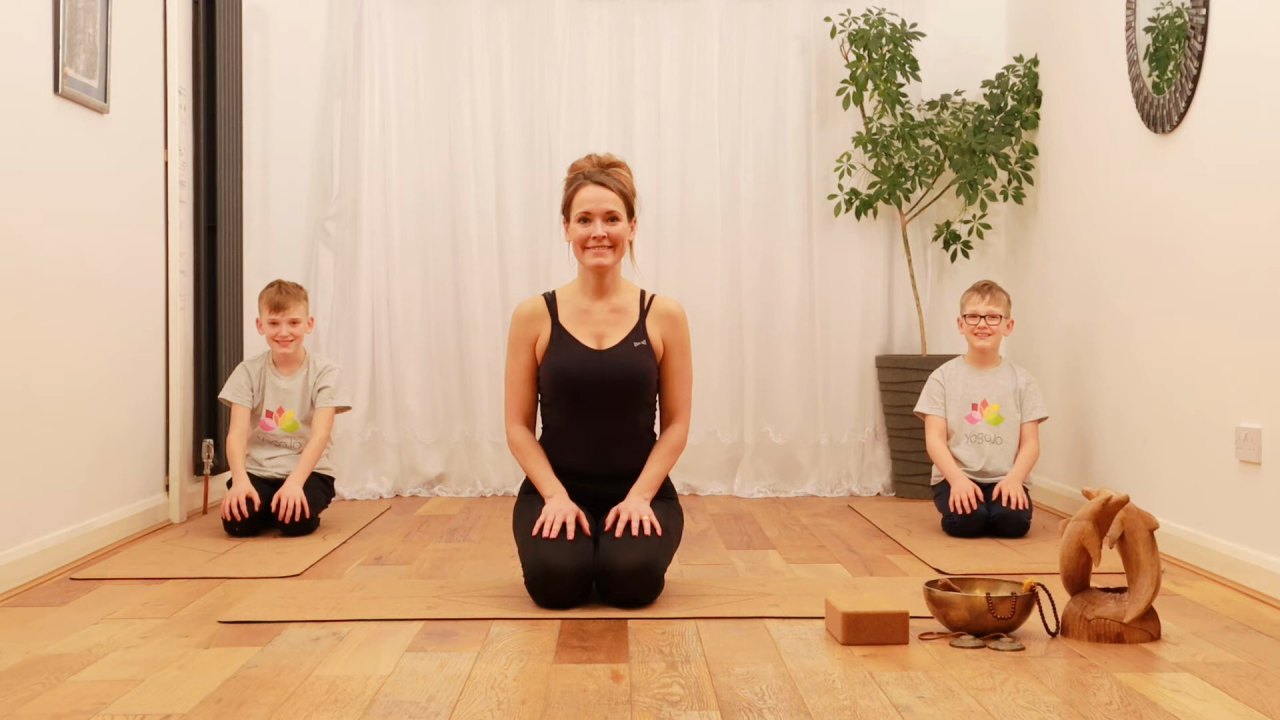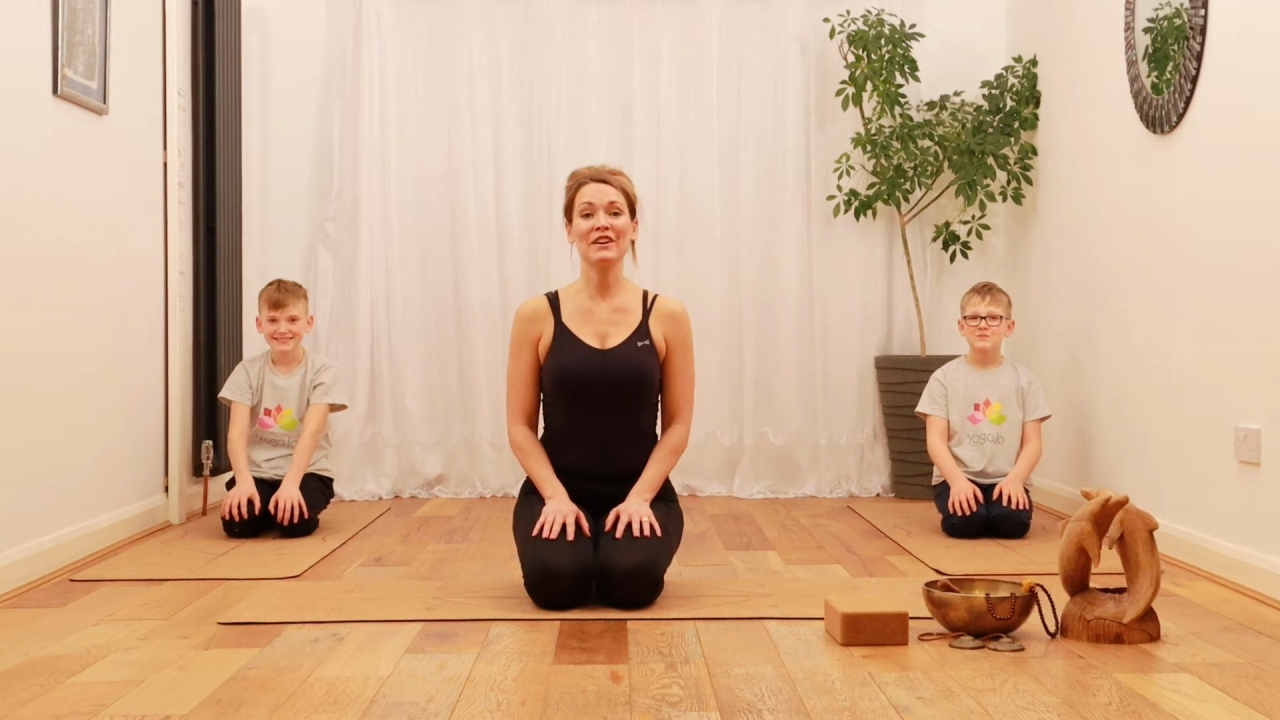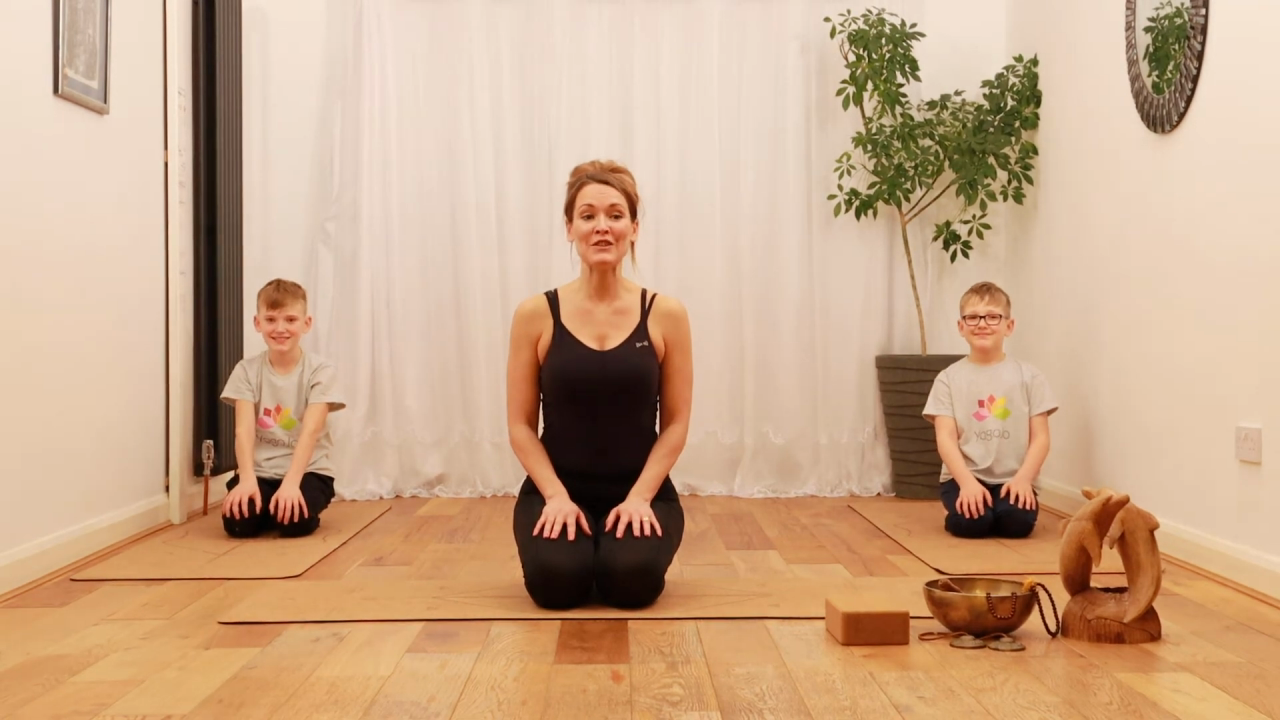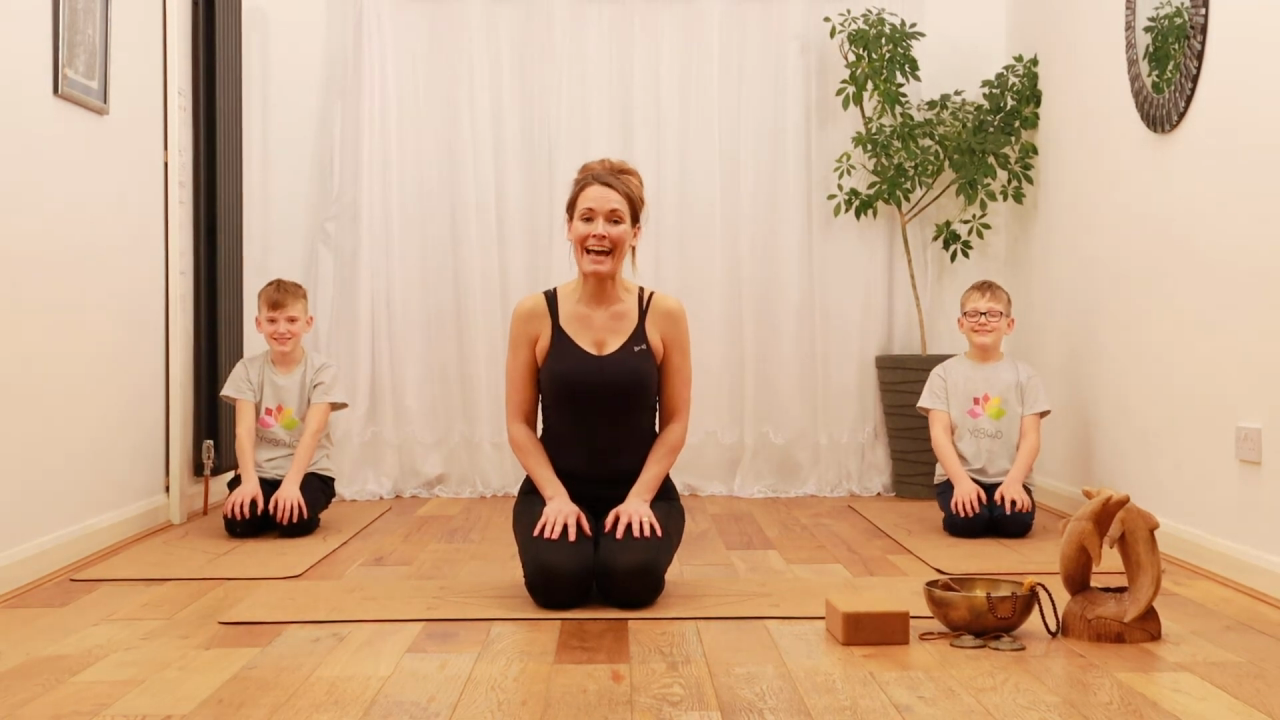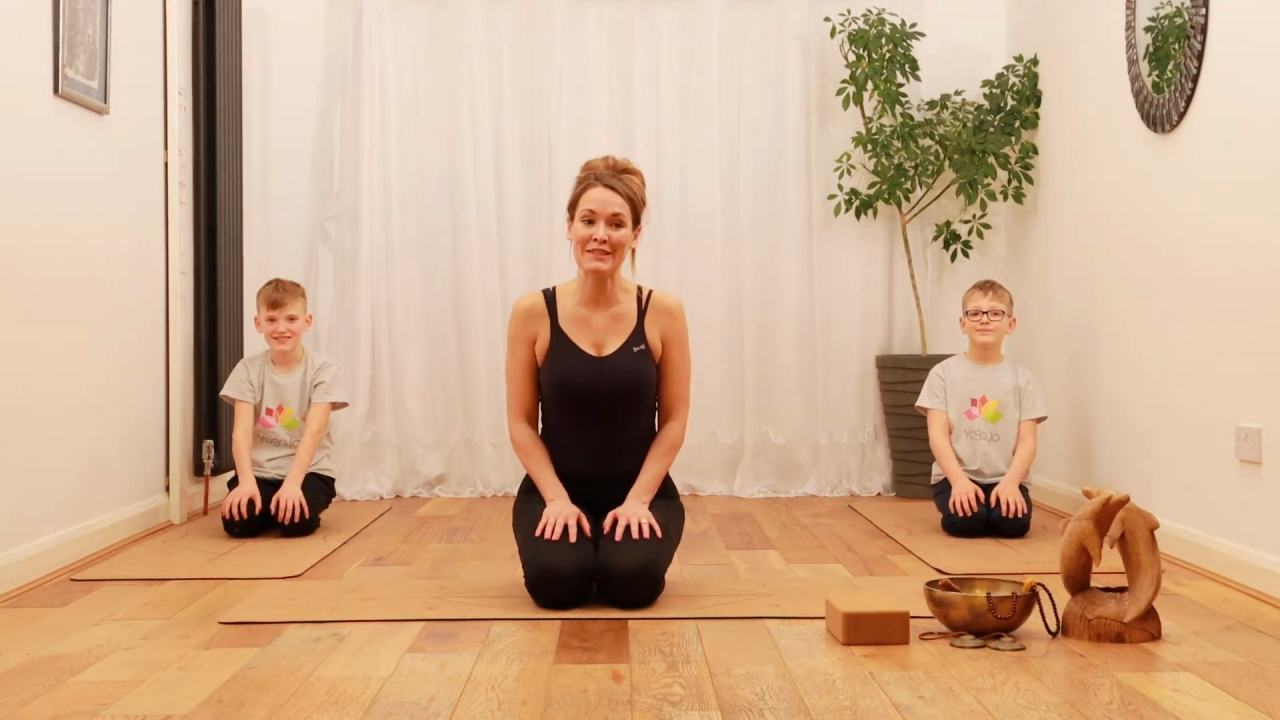
dt=1s
person 1, frame 1
left shoulder: (664, 316)
right shoulder: (534, 315)
left elbow: (676, 424)
right elbow: (518, 426)
left wrist: (639, 497)
right wrist: (556, 496)
left hip: (639, 489)
right hip: (558, 488)
left knee: (631, 579)
right knee: (557, 581)
left ankle: (615, 547)
right ankle: (578, 543)
person 1, frame 2
left shoulder: (666, 314)
right shoulder: (536, 314)
left elbow: (677, 424)
right elbow: (520, 425)
left wrist: (639, 497)
right wrist: (555, 495)
left hip: (639, 489)
right hip: (558, 487)
left knee: (630, 581)
right knee: (556, 582)
left ankle: (616, 547)
right ankle: (576, 545)
person 1, frame 3
left shoulder: (665, 314)
right shoulder: (536, 314)
left elbow: (675, 423)
right elbow: (521, 424)
left wrist: (639, 496)
right wrist: (556, 496)
left hip: (639, 489)
right hip: (558, 488)
left knee: (631, 580)
right knee: (557, 581)
left ankle: (616, 548)
right ankle: (579, 549)
person 1, frame 4
left shoulder: (664, 313)
right shoulder: (534, 312)
left elbow: (675, 421)
right elbow: (519, 423)
left wrist: (639, 497)
right wrist: (556, 496)
left hip: (640, 488)
right hip: (557, 487)
left knee: (632, 581)
right knee: (556, 583)
left ankle: (619, 544)
right ankle: (576, 542)
person 1, frame 5
left shoulder: (663, 311)
right shoulder: (532, 312)
left elbow: (673, 421)
right elbow: (521, 422)
left wrist: (638, 500)
right wrist: (557, 498)
left hip: (639, 488)
right hip: (557, 487)
left knee: (632, 580)
right knee: (556, 581)
right ankle: (576, 541)
person 2, frame 1
left shoulder: (325, 373)
right shoulder: (248, 372)
left elbow: (319, 436)
right elbow: (237, 433)
left wrist: (294, 482)
right wrist: (240, 480)
left hip: (307, 471)
right hip: (258, 471)
left knee: (295, 520)
right knee: (236, 520)
left ankle: (292, 501)
right ankle: (270, 509)
person 2, frame 2
left shoulder: (323, 371)
right shoulder: (248, 371)
left elbow: (311, 432)
right elbow: (237, 432)
left wrist: (291, 483)
right wrist: (243, 480)
left hip: (307, 471)
right hip: (257, 472)
left knee: (294, 522)
right knee: (236, 521)
left ankle: (292, 504)
right ankle: (269, 509)
person 2, frame 3
left shoulder: (320, 371)
right shoulder: (246, 371)
left elbow: (310, 431)
right elbow: (244, 430)
left wrist: (291, 483)
right wrist: (247, 479)
left hip: (307, 470)
right hip: (260, 471)
left knee: (294, 521)
right knee: (238, 521)
left ankle: (297, 502)
right ankle: (269, 508)
person 2, frame 4
left shoulder: (323, 371)
right shoulder: (247, 369)
left elbow: (312, 431)
right elbow: (244, 430)
left wrist: (291, 483)
right wrist: (250, 480)
left hip: (308, 470)
right hip: (260, 470)
left knee: (294, 521)
right knee: (238, 521)
left ankle: (298, 507)
right ankle: (269, 508)
person 2, frame 5
left shoulder: (323, 370)
right shoulder: (248, 369)
left elbow: (313, 431)
right elbow: (242, 431)
left wrist: (293, 482)
right wrist: (246, 480)
left hip: (309, 470)
right hip: (259, 471)
left knee: (295, 521)
right knee: (236, 520)
right ankle: (271, 508)
person 3, frame 1
left shoulder: (1021, 381)
right shoulder: (943, 377)
left elbow: (1030, 442)
right elbow: (935, 438)
left wrist: (1014, 478)
right wrist: (957, 479)
left hip: (1005, 480)
right hip: (957, 477)
left knee: (1014, 521)
right knee: (967, 520)
left ankle: (992, 510)
person 3, frame 2
left shoulder: (1024, 380)
right shoulder: (944, 378)
left elbow: (1032, 442)
right elbow: (935, 439)
left wrist: (1015, 478)
right wrist: (957, 480)
left hip: (1005, 480)
right hip: (958, 478)
left knee: (1014, 522)
right knee: (966, 521)
left ankle: (993, 509)
right ankle: (955, 503)
person 3, frame 3
left shoulder: (1028, 376)
right shoulder: (949, 378)
left elbow: (1040, 437)
right elbow: (945, 438)
left wrist: (1023, 478)
right wrist: (967, 482)
left hip: (1013, 479)
right hip: (964, 476)
left knee: (1019, 522)
right knee: (972, 522)
left ankle: (999, 510)
right ankle: (958, 512)
person 3, frame 4
left shoulder: (1024, 376)
right shoulder: (944, 373)
left elbow: (1030, 437)
right elbow: (939, 433)
left wrist: (1014, 480)
right wrist: (961, 480)
left hip: (1008, 478)
right hip: (959, 476)
left knee: (1016, 522)
right knee: (969, 521)
left ankle: (996, 508)
right ankle: (958, 505)
person 3, frame 5
left shoulder: (1023, 379)
right shoulder: (944, 373)
left elbow: (1027, 441)
right elbow: (938, 434)
left wrist: (1010, 482)
right wrist: (959, 480)
left hip: (1005, 479)
right hip: (956, 476)
left knee: (1014, 522)
right knee: (967, 521)
left ankle: (994, 506)
right ankle: (958, 500)
